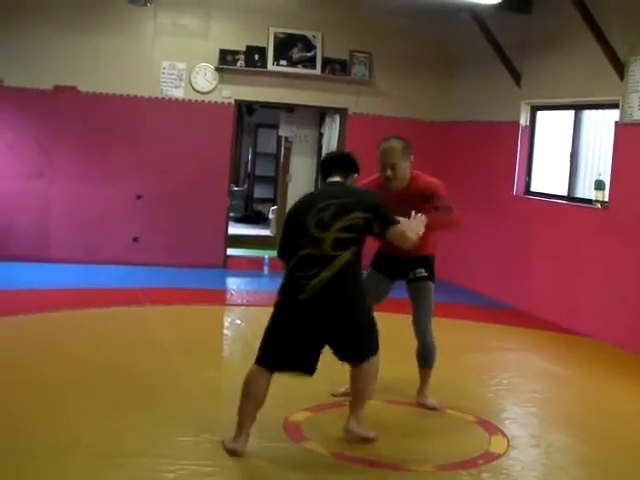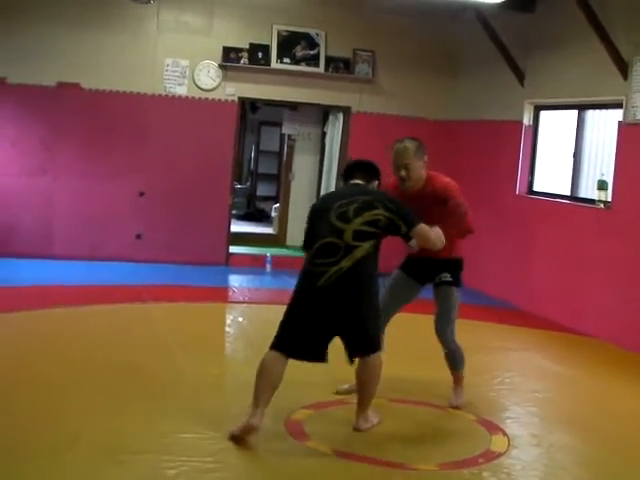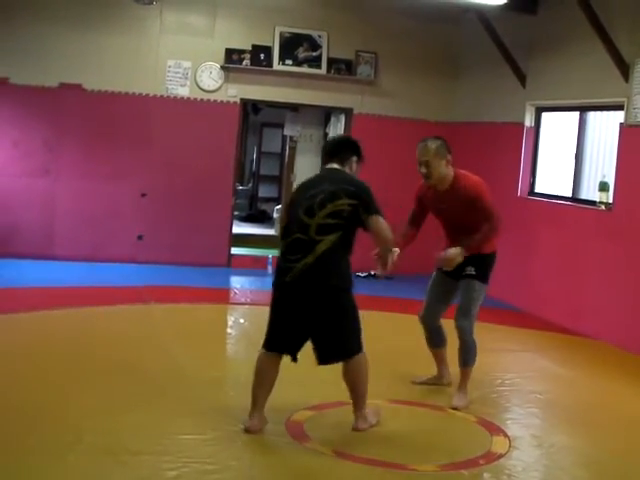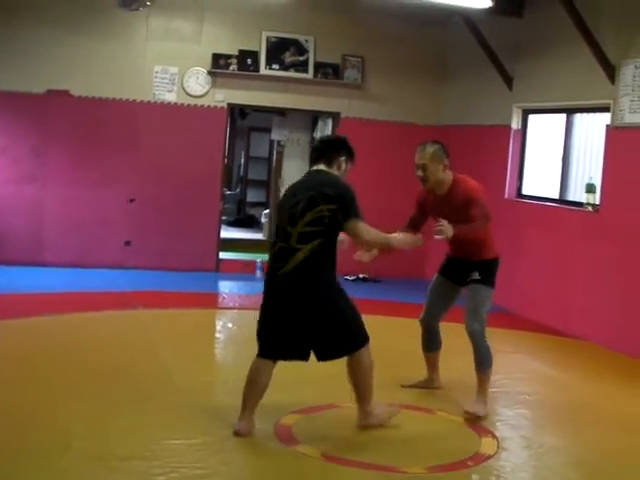
dt=0.4s
person 1, frame 1
left shoulder: (300, 206)
right shoulder: (366, 200)
right elbow: (407, 240)
right wrist: (416, 224)
left hip: (295, 298)
right hip: (343, 299)
left knee: (264, 365)
right knee: (366, 356)
left ankle: (239, 438)
right ankle: (355, 420)
person 1, frame 2
left shoulder: (323, 203)
right shoulder: (385, 202)
right elbow: (431, 240)
right wrist: (437, 234)
left hip: (313, 287)
right hip: (357, 290)
left knee: (280, 350)
right knee: (370, 351)
left ankle: (255, 416)
right ankle: (363, 416)
person 1, frame 3
left shoulder: (302, 190)
right shoulder: (356, 188)
right elbow: (383, 235)
right wrist: (386, 254)
left hip: (287, 279)
right hip: (328, 284)
left knee: (272, 349)
right knee: (351, 351)
left ankle: (255, 416)
right ankle: (362, 415)
person 1, frame 4
left shoulder: (292, 191)
right shoulder: (337, 189)
right elbow: (362, 236)
right wrist: (393, 240)
left hip: (278, 284)
right hip: (315, 287)
left knee: (267, 354)
right knee: (357, 345)
left ankle: (245, 420)
right ankle: (366, 411)
person 2, frame 1
left shoulder: (428, 187)
right shoulder: (371, 187)
left elbow: (451, 217)
left hip: (419, 260)
right hip: (385, 257)
left knee: (423, 331)
left ankle: (423, 390)
person 2, frame 2
left shoulder: (444, 188)
right shoulder: (394, 190)
left elbow: (466, 225)
left hip: (447, 263)
right hip: (416, 260)
left knee: (444, 333)
right knee: (377, 315)
left ankle: (459, 387)
person 2, frame 3
left shoulder: (472, 186)
right shoulder: (425, 191)
left elbow: (493, 227)
right elbow: (413, 224)
left wrist: (463, 251)
right wrist: (397, 249)
left hip: (479, 256)
right hip: (452, 255)
left knee: (463, 323)
right knee: (428, 317)
left ankle: (463, 388)
right ankle: (442, 373)
person 2, frame 4
left shoulder: (469, 189)
right shoulder: (427, 196)
left elbow: (483, 225)
right elbow: (412, 229)
left wrist: (453, 231)
right wrist: (380, 248)
left hip: (482, 262)
right hip: (455, 260)
left knee: (475, 328)
right knee: (428, 319)
left ankle: (482, 397)
right ankle: (432, 377)
